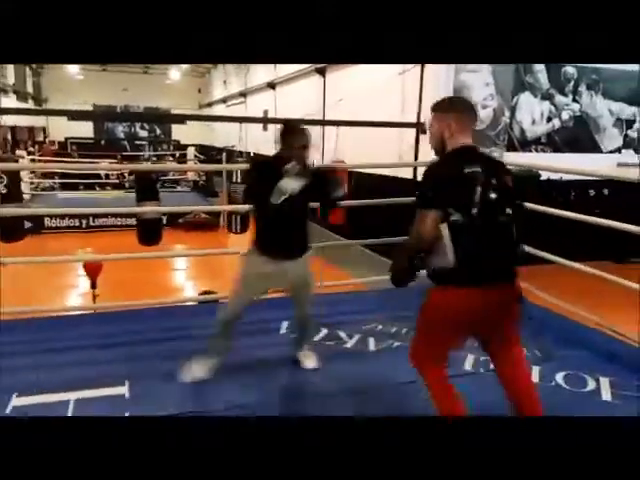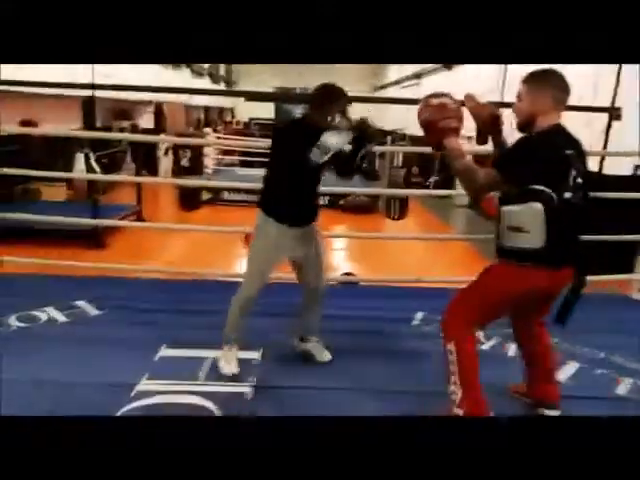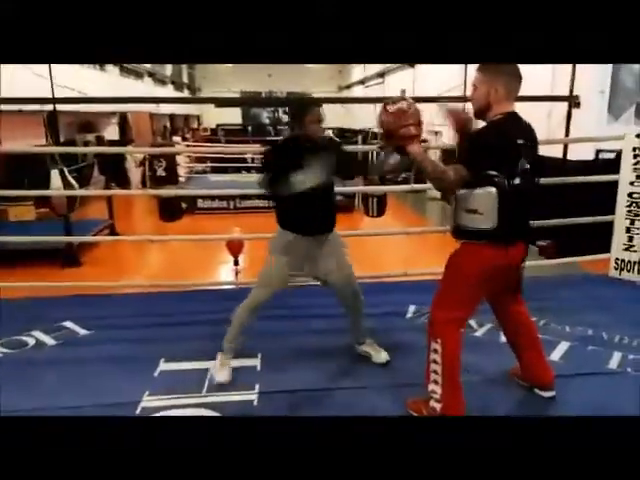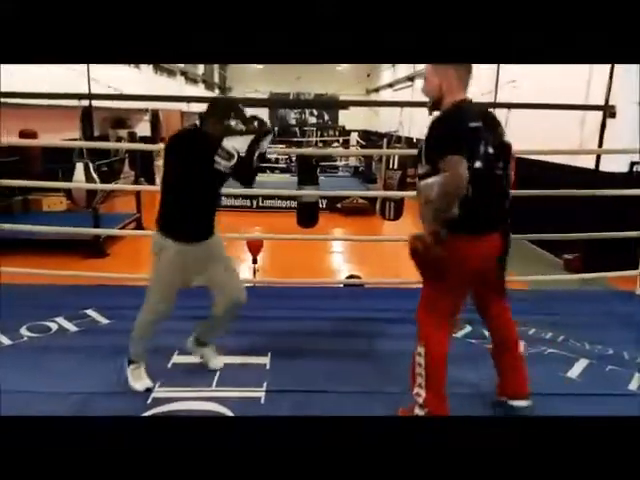
dt=0.7s
person 1, frame 1
left shoulder: (440, 172)
right shoulder: (500, 170)
left elbow: (426, 232)
right elbow: (512, 225)
left wrist: (404, 259)
left hip: (456, 291)
right hip: (502, 285)
left knee: (426, 358)
right knee: (509, 359)
person 1, frame 2
left shoulder: (534, 145)
right shoulder: (571, 147)
left elbow: (478, 184)
left wrist: (451, 144)
right wrist: (494, 133)
left hip: (524, 266)
right hip: (559, 265)
left knee: (457, 320)
right knee: (528, 323)
left ankle: (470, 410)
right ankle: (544, 394)
person 1, frame 3
left shoulder: (492, 135)
right shoulder: (521, 132)
left elbow: (449, 182)
left wrist: (412, 146)
right wrist: (466, 132)
left hip: (483, 246)
right hip: (513, 242)
left knee: (444, 319)
right knee: (511, 307)
left ankle: (445, 406)
right ankle: (540, 377)
person 1, frame 4
left shoulder: (447, 123)
right shoulder: (488, 120)
left elbow: (456, 178)
right elbow: (502, 171)
left wrist: (432, 226)
left hip: (460, 239)
right hip: (493, 234)
left knee: (433, 322)
right knee: (495, 310)
left ankle: (430, 409)
right ankle: (514, 390)
person 2, frame 1
left shoulder: (306, 174)
right shoulder: (261, 169)
left elbow: (329, 199)
right elbow: (263, 206)
left wrist: (325, 184)
right wrist: (287, 187)
left hip: (297, 257)
right hip: (263, 256)
left knee: (304, 312)
right knee: (231, 311)
left ankle: (304, 347)
right ankle: (209, 357)
person 2, frame 2
left shoulder: (322, 134)
right shoulder: (287, 132)
left elbow: (346, 167)
right elbow: (308, 161)
left wrist: (356, 138)
right wrist: (339, 136)
left hip: (305, 224)
right hip: (274, 223)
left knee: (315, 287)
right knee: (250, 290)
left ankle: (306, 338)
right ankle: (229, 345)
person 2, frame 3
left shoulder: (328, 147)
right shoulder: (280, 153)
left elbow: (350, 169)
right elbow: (276, 193)
right wrist: (304, 179)
left hip: (325, 237)
right hip: (292, 238)
left knee: (351, 293)
right knee: (257, 298)
left ankle: (362, 341)
right ankle: (226, 352)
person 2, frame 4
left shoulder: (222, 144)
right shoulder: (181, 143)
left elbow: (247, 179)
right elbow: (199, 181)
left wrist: (256, 145)
right wrist: (229, 148)
left hip: (206, 239)
right hip: (174, 241)
left knee: (234, 298)
right knee: (156, 307)
left ankle: (201, 341)
right ankle: (134, 362)
